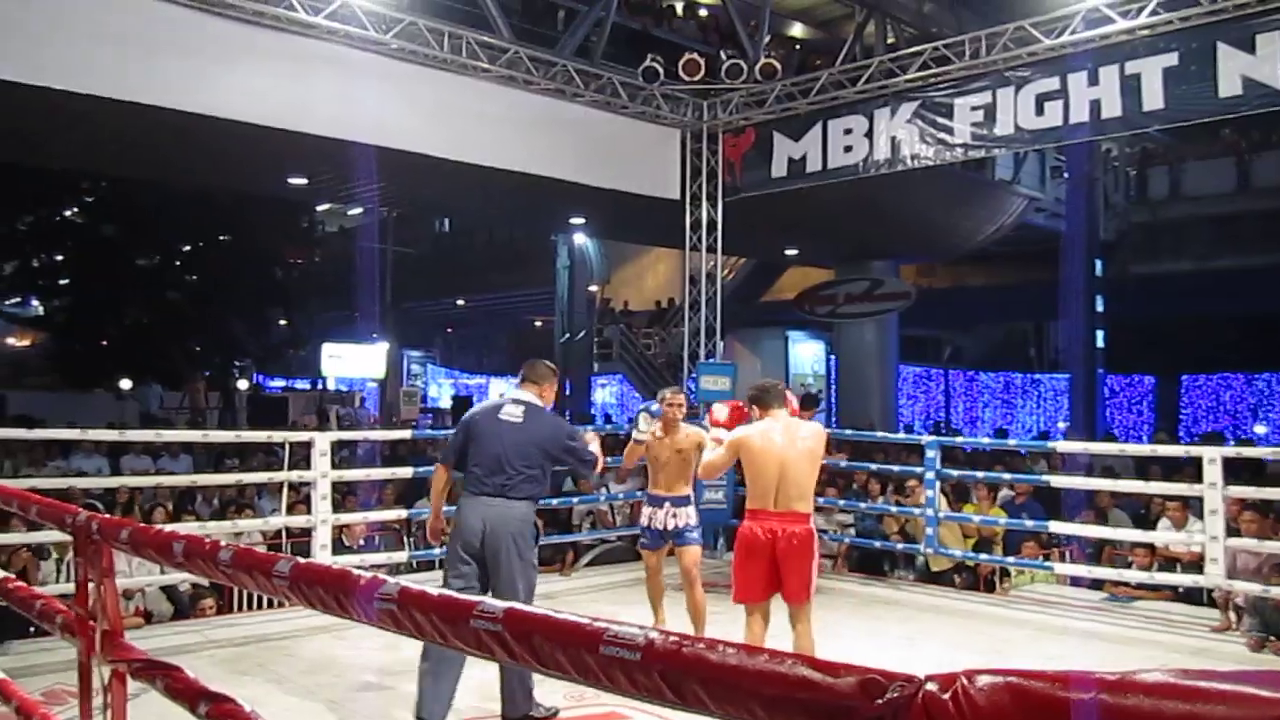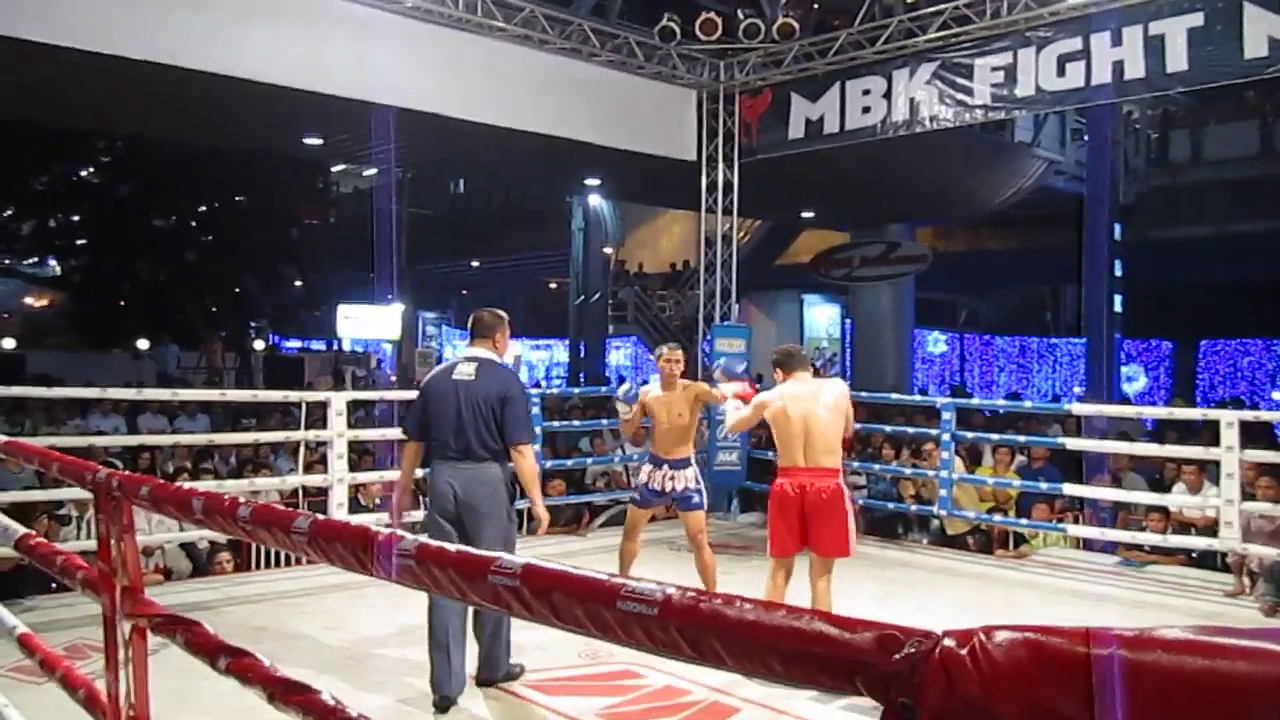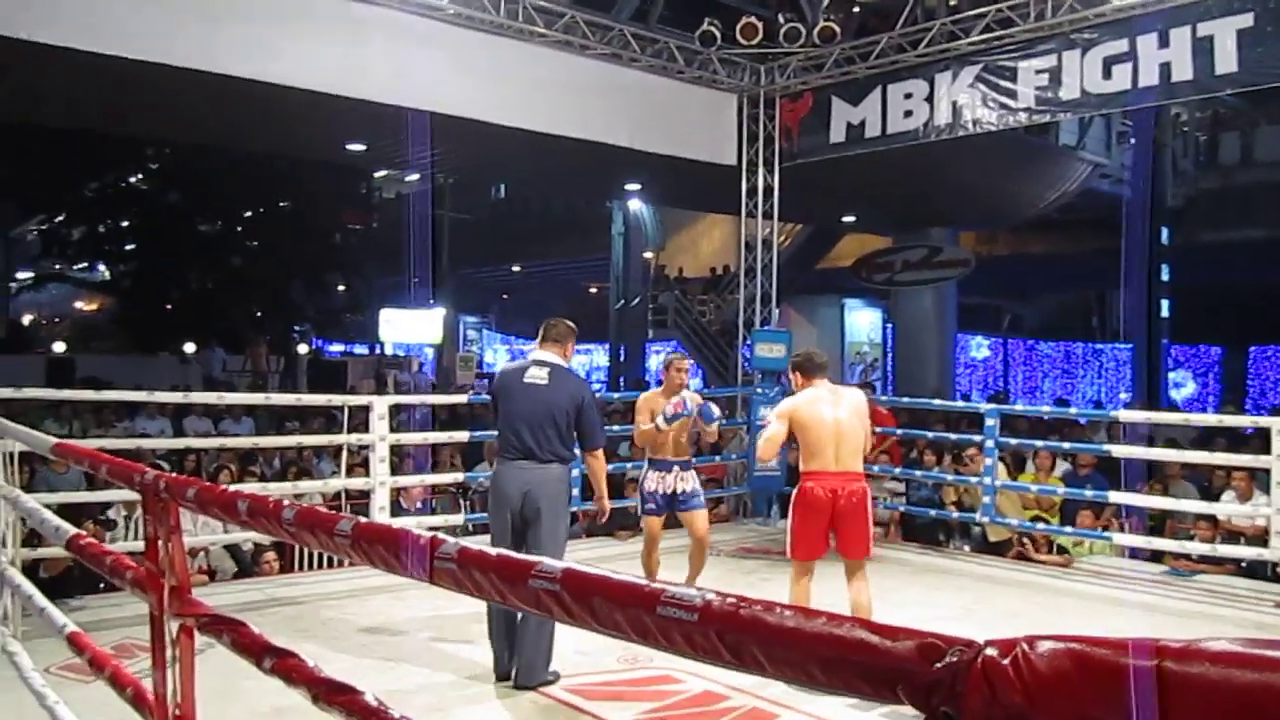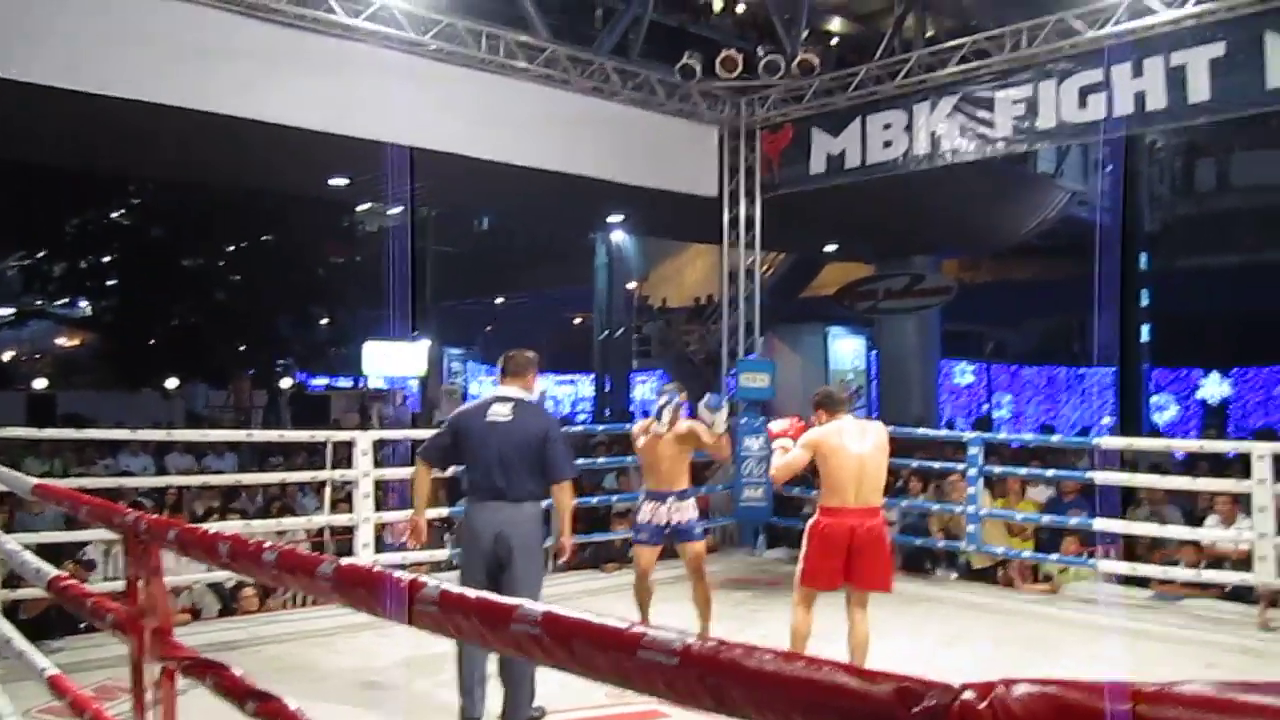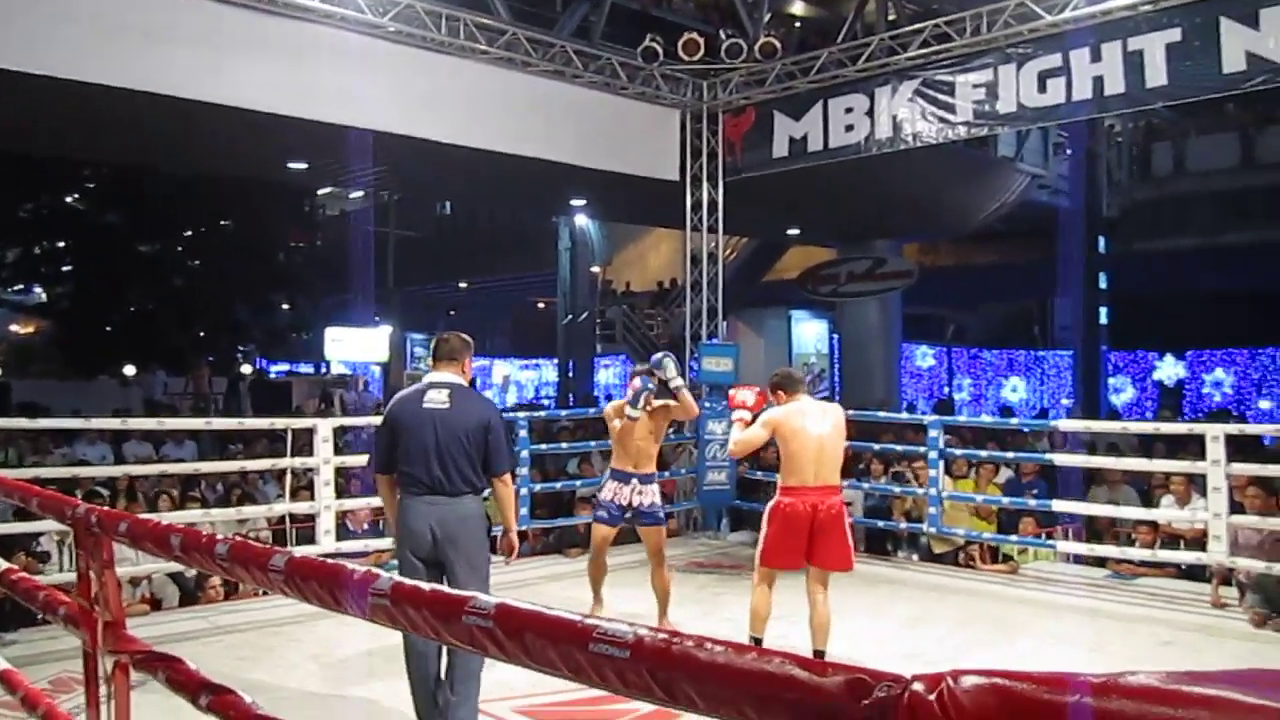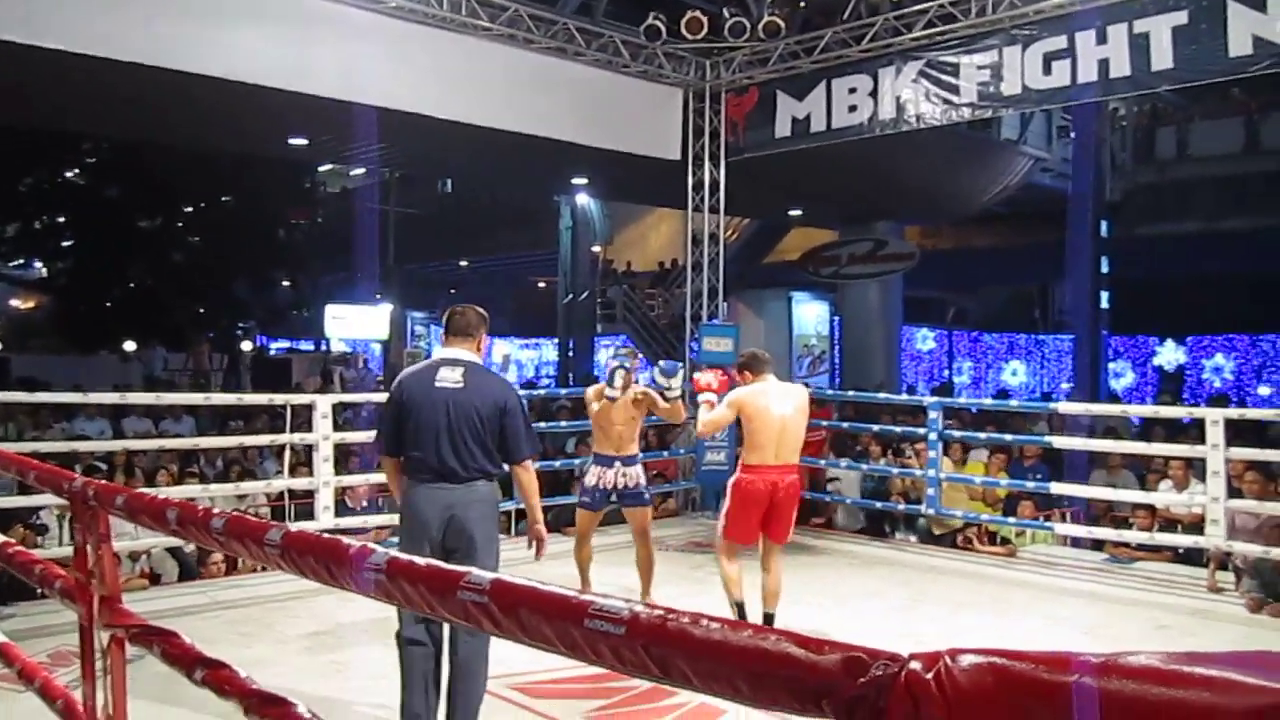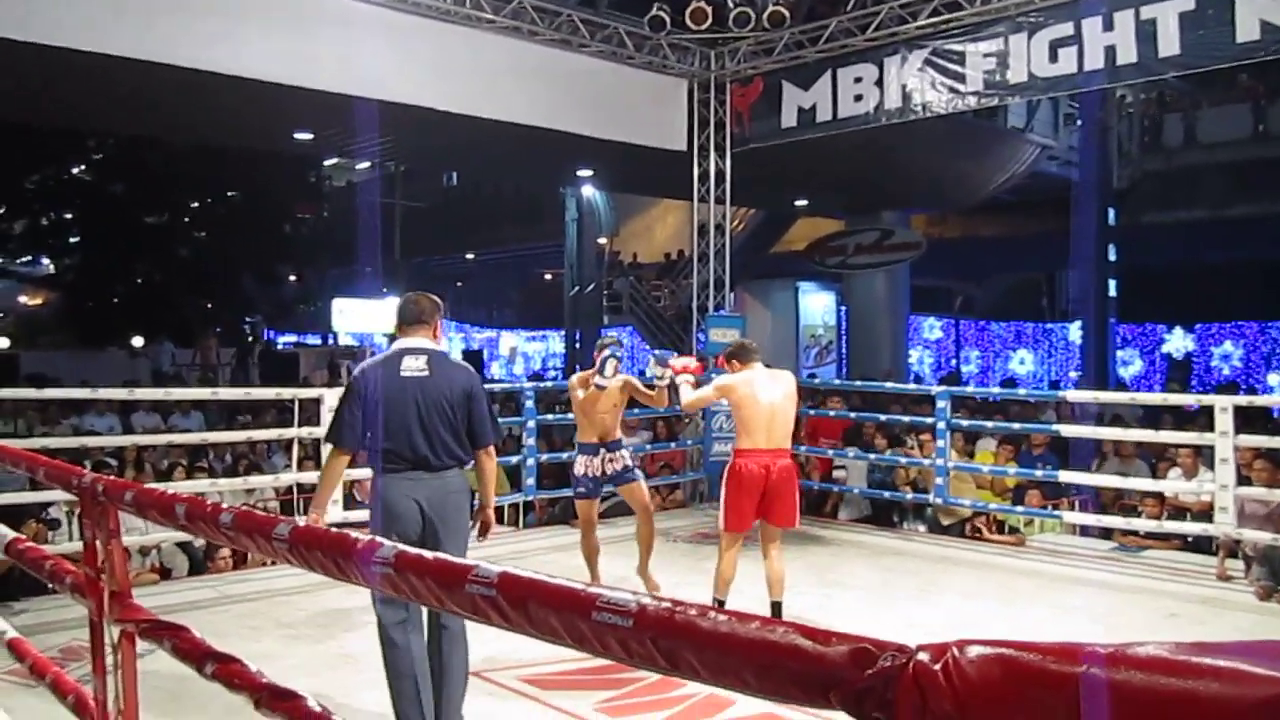
dt=0.7s
person 1, frame 1
left shoulder: (477, 414)
right shoulder: (553, 427)
left elbow: (444, 468)
right elbow: (594, 465)
left wrist: (435, 514)
right wrist: (592, 441)
left hip: (469, 514)
right hip: (513, 520)
person 1, frame 2
left shoulder: (435, 379)
right shoulder: (507, 382)
left elbow: (414, 441)
right elbow: (520, 450)
left wrist: (403, 489)
right wrist: (537, 500)
left hip: (442, 479)
right hip: (487, 482)
left ankle: (446, 684)
right ankle: (493, 666)
person 1, frame 3
left shoulder: (504, 377)
right shoulder: (577, 387)
right elbow: (592, 451)
right wrist: (601, 494)
left hip: (506, 476)
right hip: (550, 481)
left ankle: (502, 662)
right ankle: (531, 670)
person 1, frame 4
left shoulder: (466, 416)
right shoulder: (542, 421)
left elbow: (424, 463)
right elbow: (560, 485)
left wrist: (419, 515)
right wrist: (565, 532)
left hip: (477, 517)
right hip: (522, 521)
person 1, frame 5
left shoulder: (400, 404)
right shoulder: (482, 408)
left elbow: (383, 475)
right elbow: (501, 479)
left wrist: (395, 522)
right wrist: (510, 528)
left hip: (414, 515)
right hip: (463, 516)
person 1, frame 6
left shoulder: (407, 382)
right shoulder: (498, 388)
left elbow: (389, 458)
right elbow: (521, 464)
right wrist: (536, 519)
left hip: (422, 501)
right hip: (476, 502)
left knee: (417, 619)
person 1, frame 7
left shoulder: (370, 373)
right shoulder: (462, 375)
left elbow: (342, 451)
right elbow: (485, 450)
left wrist: (318, 509)
right wrist: (487, 502)
left hip: (394, 492)
right hip: (448, 491)
left knee: (398, 614)
right knee: (448, 607)
person 2, frame 1
left shoulder: (743, 434)
right shoulder: (816, 431)
left elbow: (704, 472)
left wrist: (718, 432)
right wrist: (796, 417)
left hip: (757, 528)
right hip: (799, 530)
left knee: (756, 619)
right knee: (800, 619)
person 2, frame 2
left shoulder: (768, 399)
right shoulder: (838, 388)
left elbow: (734, 425)
left wrist: (732, 399)
left hip: (788, 486)
right hip: (828, 486)
left knee: (779, 573)
right knee: (820, 578)
person 2, frame 3
left shoulder: (791, 405)
right shoulder: (858, 397)
left elbow: (764, 454)
left wrist: (773, 426)
left hip: (814, 489)
right hip: (854, 488)
left knee: (801, 575)
right knee: (856, 575)
person 2, frame 4
left shoulder: (817, 435)
right shoulder: (879, 430)
left elbow: (777, 474)
left wrist: (781, 444)
left hip: (831, 522)
right hip: (871, 523)
left knee: (803, 600)
right knee: (858, 608)
person 2, frame 5
left shoulder: (777, 416)
right shoulder: (836, 411)
left elbow: (735, 449)
left wrist: (740, 417)
left hip: (791, 503)
right hip: (830, 502)
left knee: (763, 580)
right knee: (818, 590)
left ankle: (753, 650)
right ankle: (819, 661)
person 2, frame 6
left shoulder: (742, 395)
right shoulder: (800, 392)
left elbow: (704, 429)
left wrist: (707, 397)
left hip: (752, 480)
right hip: (788, 481)
left knee: (726, 552)
right knee: (771, 560)
left ankle: (742, 622)
right ankle: (768, 629)
person 2, frame 7
left shoulder: (731, 382)
right shoulder: (788, 379)
left elbow: (688, 403)
left wrist: (685, 376)
left hip: (747, 465)
right hip: (782, 465)
left knee: (730, 544)
right knee: (772, 546)
left ankle: (718, 612)
right ankle: (776, 616)
person 3, frame 1
left shoulder: (694, 434)
right shoulder: (647, 432)
right elbow: (627, 463)
right wrist: (640, 432)
left hip: (684, 509)
right hip: (653, 507)
left knee: (691, 576)
right knee: (652, 571)
left ankle: (700, 637)
right ankle: (659, 618)
person 3, frame 2
left shoulder: (694, 390)
right shoulder: (646, 393)
left elbow: (722, 397)
right elbow: (627, 432)
right wrist: (625, 411)
left hip: (684, 470)
right hip: (654, 468)
left knee: (698, 539)
right knee: (630, 532)
person 3, frame 3
left shoulder: (694, 398)
right shoulder: (648, 399)
left elbow: (711, 438)
right elbow: (639, 440)
left wrist: (711, 424)
right wrist: (664, 420)
left hip: (685, 473)
right hip: (656, 474)
left knee: (702, 538)
right knee: (651, 540)
left ankle: (689, 586)
person 3, frame 4
left shoulder: (691, 428)
right shoulder: (642, 428)
left elbow: (722, 454)
right elbow: (644, 455)
left wrist: (718, 424)
right wrist: (659, 424)
left hip: (683, 503)
right hip: (653, 503)
left knee: (698, 571)
right knee: (642, 572)
left ankle: (705, 631)
right ankle: (644, 622)
person 3, frame 5
left shoulder: (664, 408)
right shoulder: (614, 409)
left elbow: (692, 413)
right elbow: (621, 439)
left wrist: (674, 379)
right wrist: (634, 408)
left hip: (647, 486)
right hip: (616, 484)
left knee: (657, 556)
right knee: (597, 550)
left ankle: (663, 617)
right ankle: (597, 601)
person 3, frame 6
left shoulder: (644, 394)
right shoulder: (595, 392)
left elbow: (678, 417)
right elbow: (598, 419)
left wrist: (673, 389)
right wrist: (612, 389)
left hip: (631, 468)
right hip: (600, 467)
left knee: (643, 536)
right knee: (582, 534)
left ankle: (646, 595)
right ankle: (585, 586)
person 3, frame 7
left shoulder: (626, 382)
right shoulder: (579, 380)
left elbow: (659, 402)
right elbow: (584, 406)
left wrist: (662, 377)
right wrist: (601, 376)
left hip: (617, 453)
right hip: (587, 457)
left knee: (646, 510)
right knee: (587, 525)
left ankle: (644, 569)
right ankle: (595, 579)
